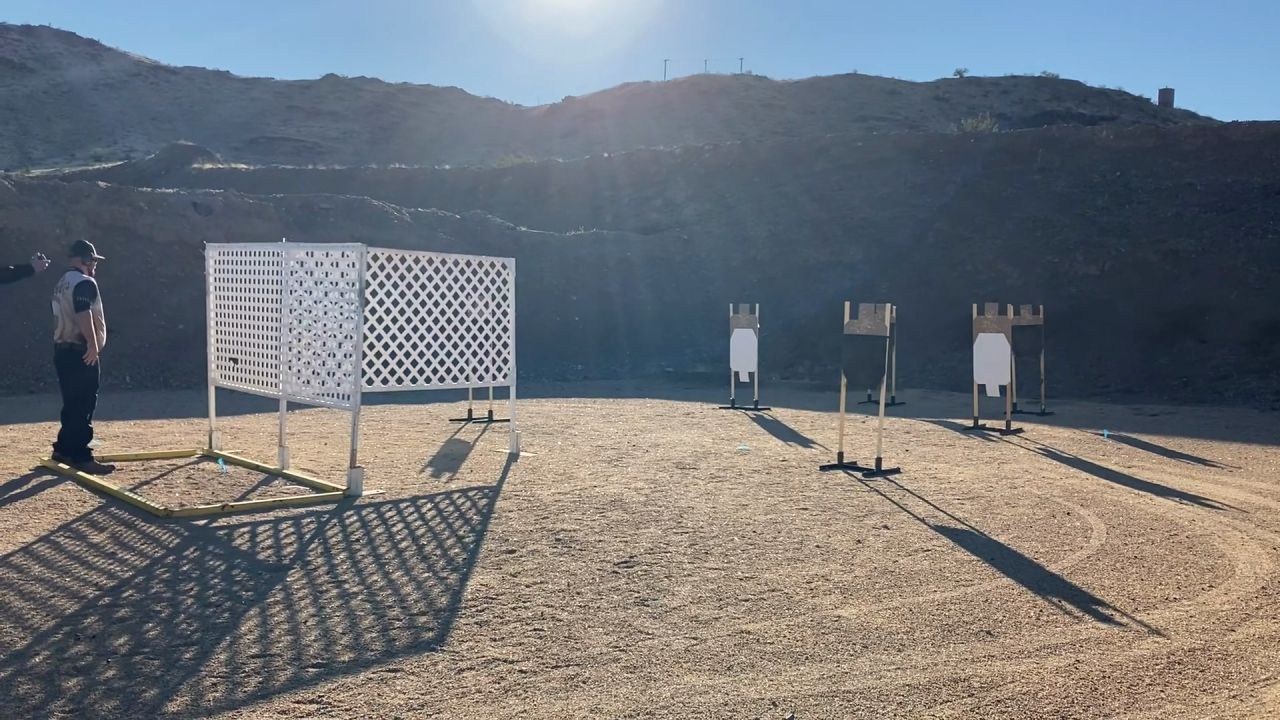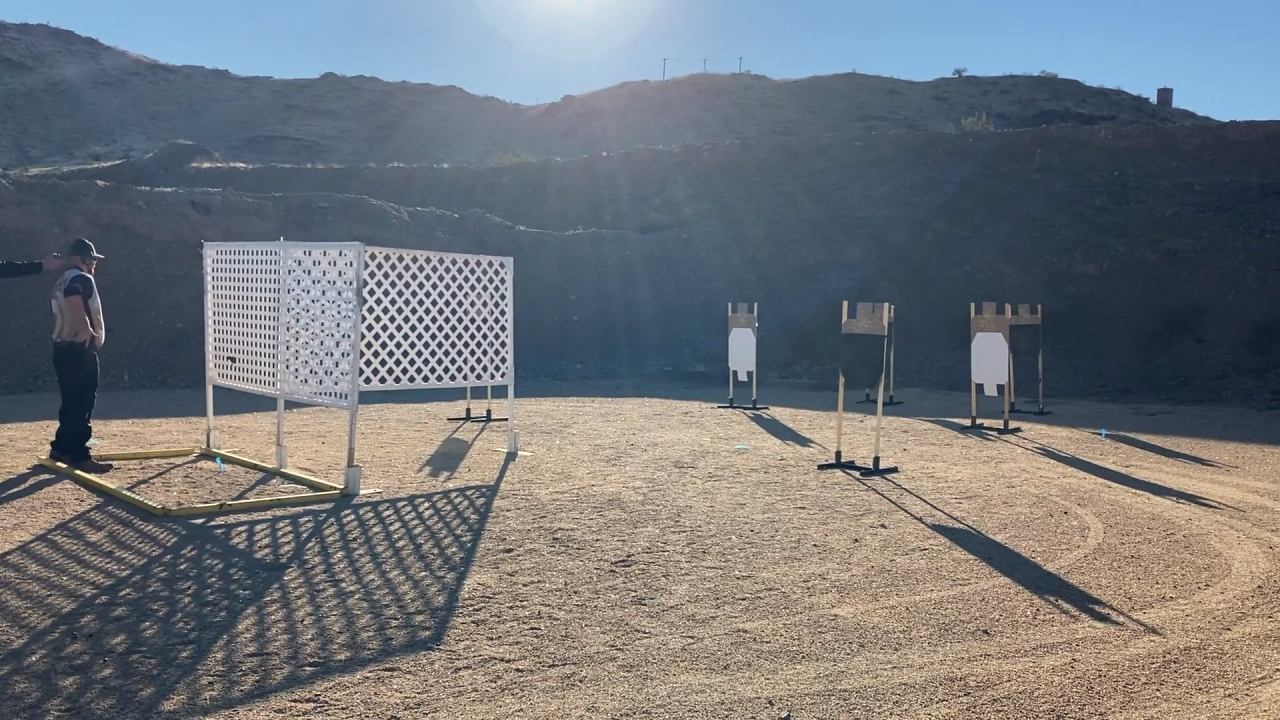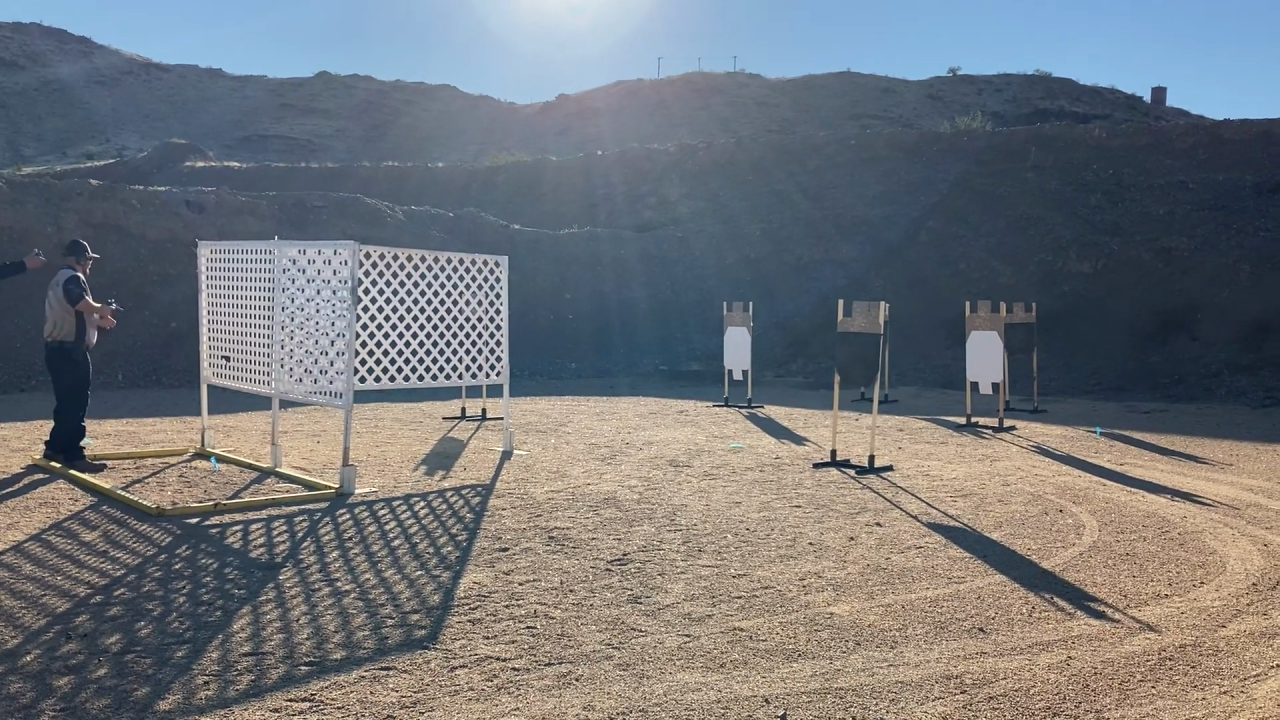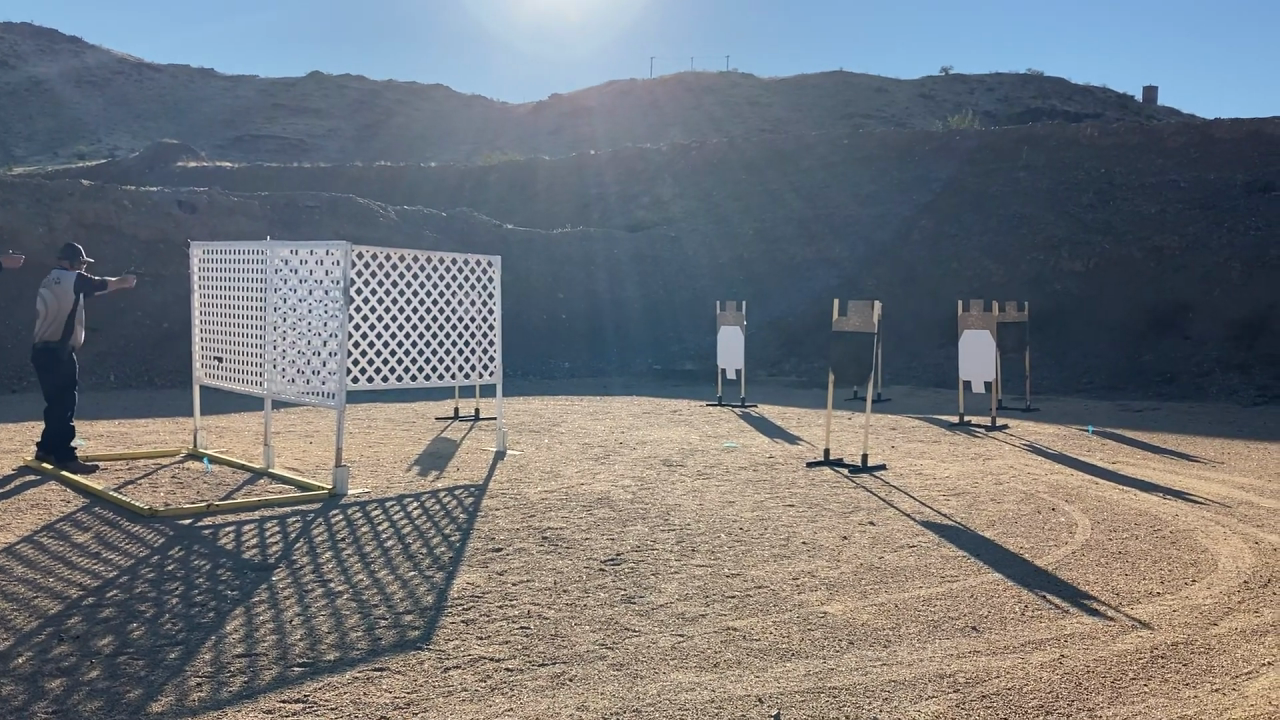
dt=0.5s
person 1, frame 1
left shoulder: (62, 284)
right shoulder: (84, 283)
right elbow: (83, 314)
right wrist: (92, 344)
left hip: (63, 350)
right hip: (81, 352)
left knee: (72, 404)
right knee: (83, 405)
left ankle: (63, 449)
right ankle: (81, 457)
person 1, frame 2
left shoulder: (63, 281)
right shoulder: (82, 279)
right elbow: (72, 297)
right wrist: (84, 328)
left hip: (63, 348)
right hip: (80, 350)
left knee: (71, 403)
right knee: (82, 404)
left ankle: (61, 448)
right ankle: (79, 456)
person 1, frame 3
left shoulder: (59, 280)
right shoulder: (74, 279)
right elbow: (78, 301)
left wrist: (98, 319)
right wrist: (99, 309)
left hip: (57, 349)
right hip: (71, 351)
left knee: (66, 402)
right knee: (76, 403)
left ankle: (55, 447)
right ankle: (73, 455)
person 1, frame 4
left shoulder: (50, 281)
right shoulder: (73, 279)
left elbow: (92, 287)
right elbow: (101, 284)
left wrist: (119, 282)
right wrist: (123, 282)
left hip: (43, 350)
right hip: (58, 352)
left knee: (56, 403)
right knee: (64, 404)
left ankle: (47, 448)
right ankle: (65, 457)
